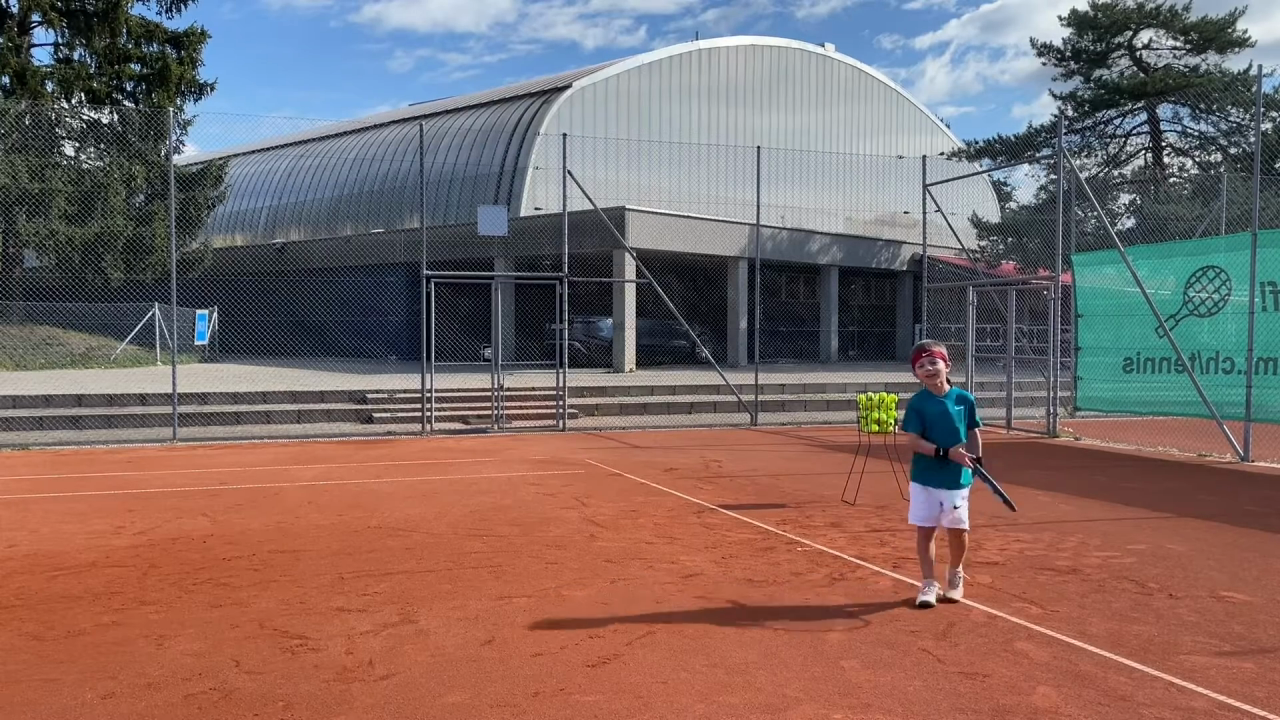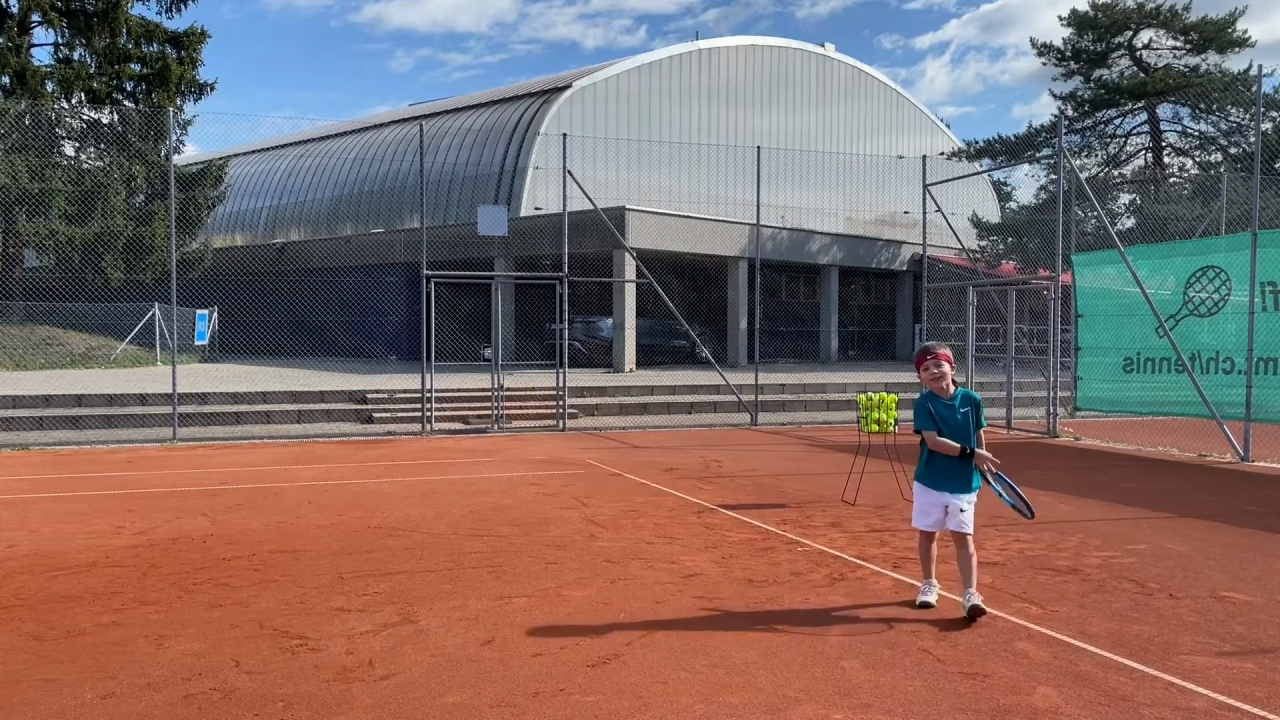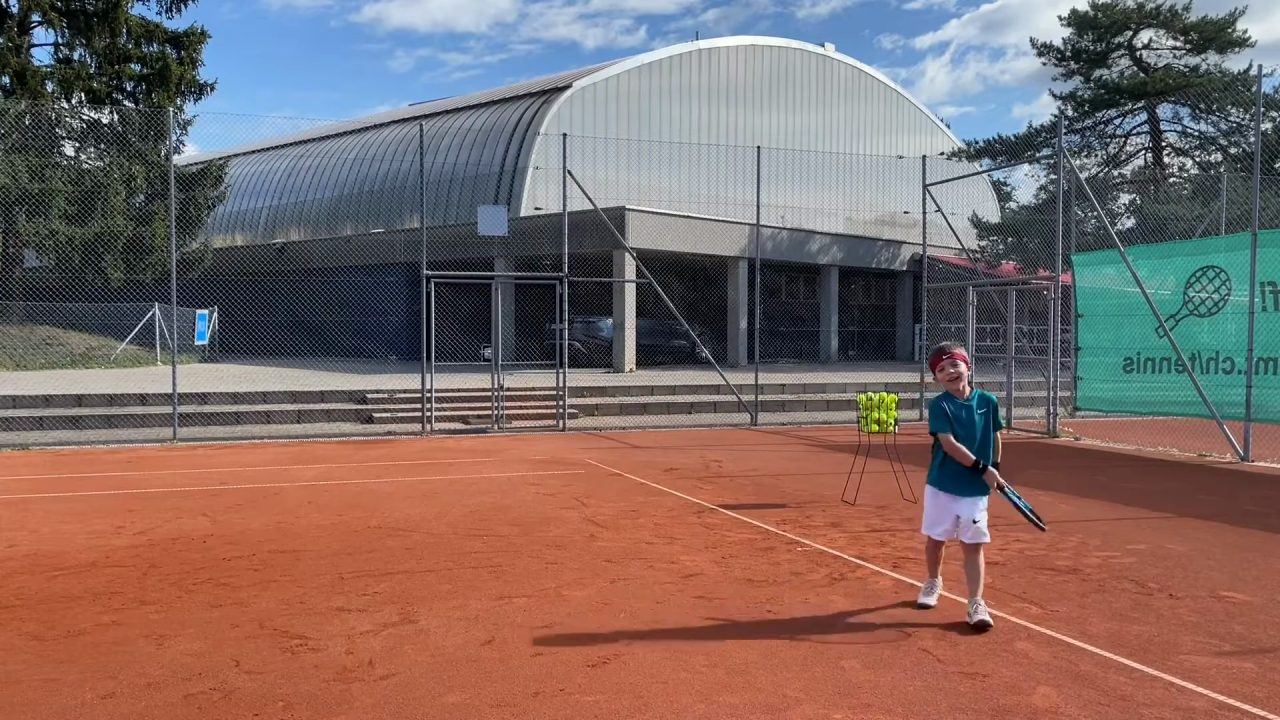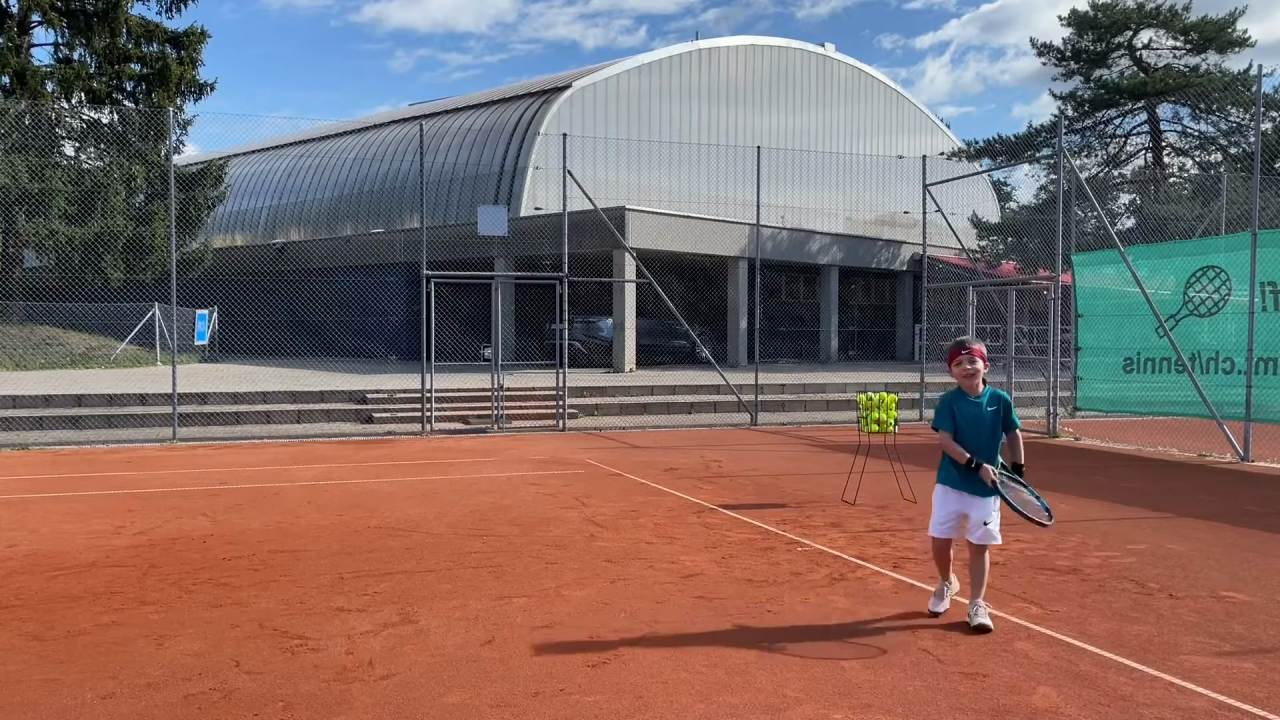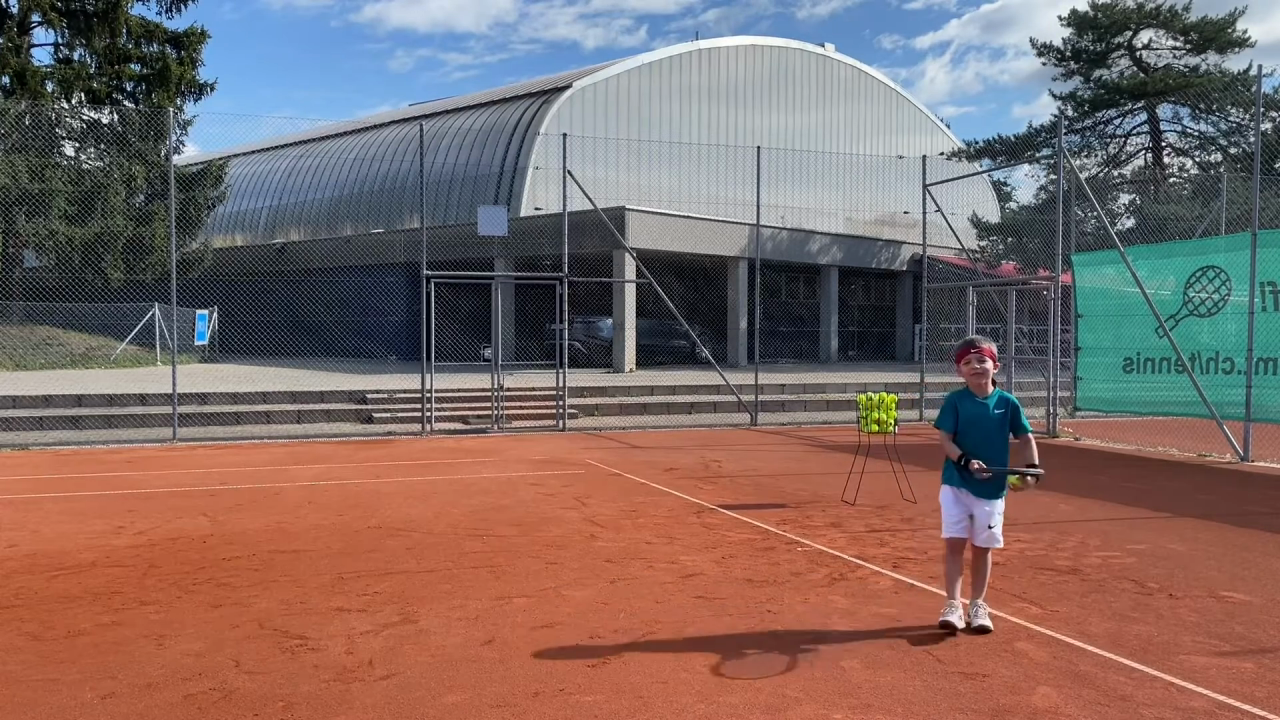
dt=0.2s
person 1, frame 1
left shoulder: (964, 399)
right shoulder: (916, 403)
left elbow: (973, 434)
right elbow: (914, 441)
left wrist: (976, 461)
right wrist: (947, 453)
left hip: (957, 478)
right hip: (924, 479)
left knee: (958, 531)
right knee: (925, 530)
left ankle: (955, 573)
right ankle: (929, 583)
person 1, frame 2
left shoulder: (972, 400)
right shoulder: (923, 404)
left elbow: (979, 435)
right elbow: (934, 441)
left wrist: (982, 462)
right wrist: (971, 453)
left hip: (964, 483)
right hip: (929, 481)
left knee: (963, 537)
right knee: (928, 533)
left ankle: (971, 595)
right ankle: (929, 583)
person 1, frame 3
left shoulder: (988, 401)
right shoulder: (939, 405)
left elbow: (994, 437)
right elbow: (949, 444)
left wrist: (994, 468)
right wrist: (982, 468)
left hip: (976, 489)
right hip: (942, 485)
left knee: (974, 545)
right knee: (936, 540)
left ankle: (976, 604)
right ankle: (933, 581)
person 1, frame 4
left shoulder: (1001, 400)
right shoulder: (948, 401)
left elbow: (1013, 436)
right elbow: (946, 442)
left wrist: (1017, 470)
right wrist: (976, 465)
left hip: (986, 489)
right hip: (951, 484)
left knee: (979, 546)
right knee: (940, 541)
left ankle: (977, 605)
right ankle: (946, 582)
person 1, frame 5
left shoulder: (1008, 403)
right shoulder: (954, 401)
left elbow: (1026, 440)
right elbow: (945, 440)
left wrist: (1029, 471)
right wrist: (966, 461)
left hip: (992, 489)
right hip: (956, 484)
left knee: (983, 548)
right knee: (954, 543)
left ankle: (978, 606)
right ankle: (953, 606)
